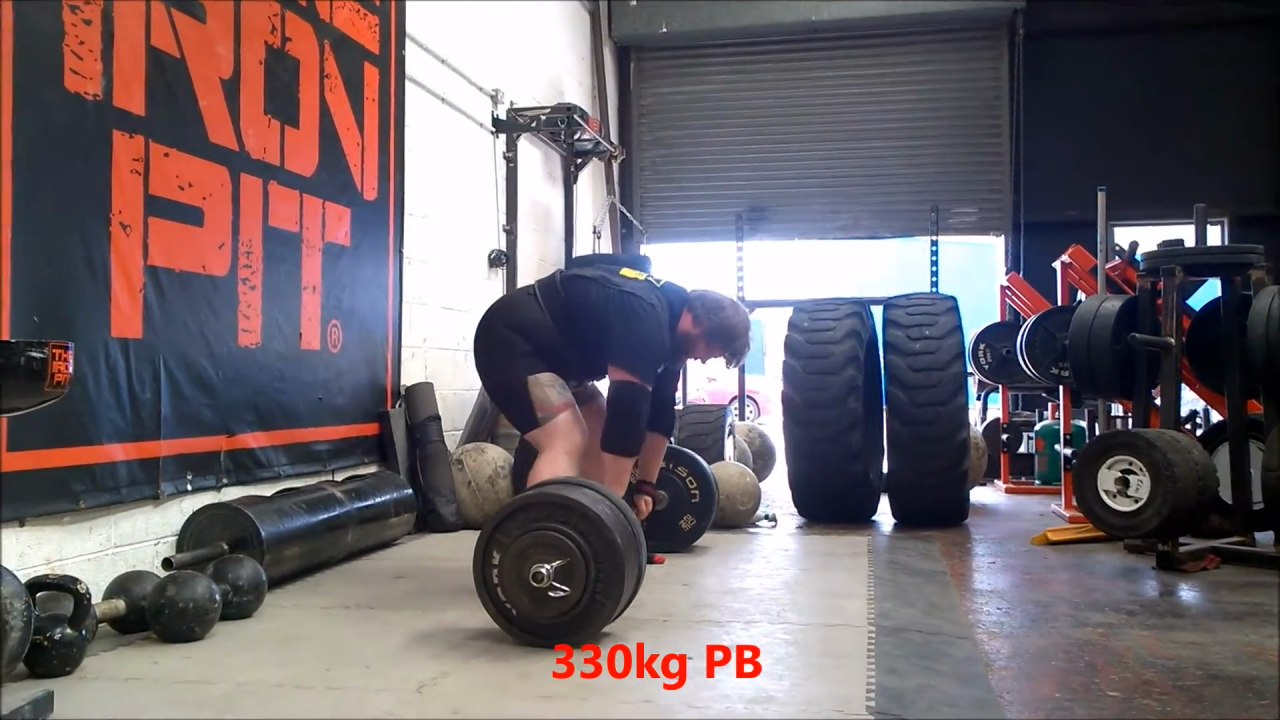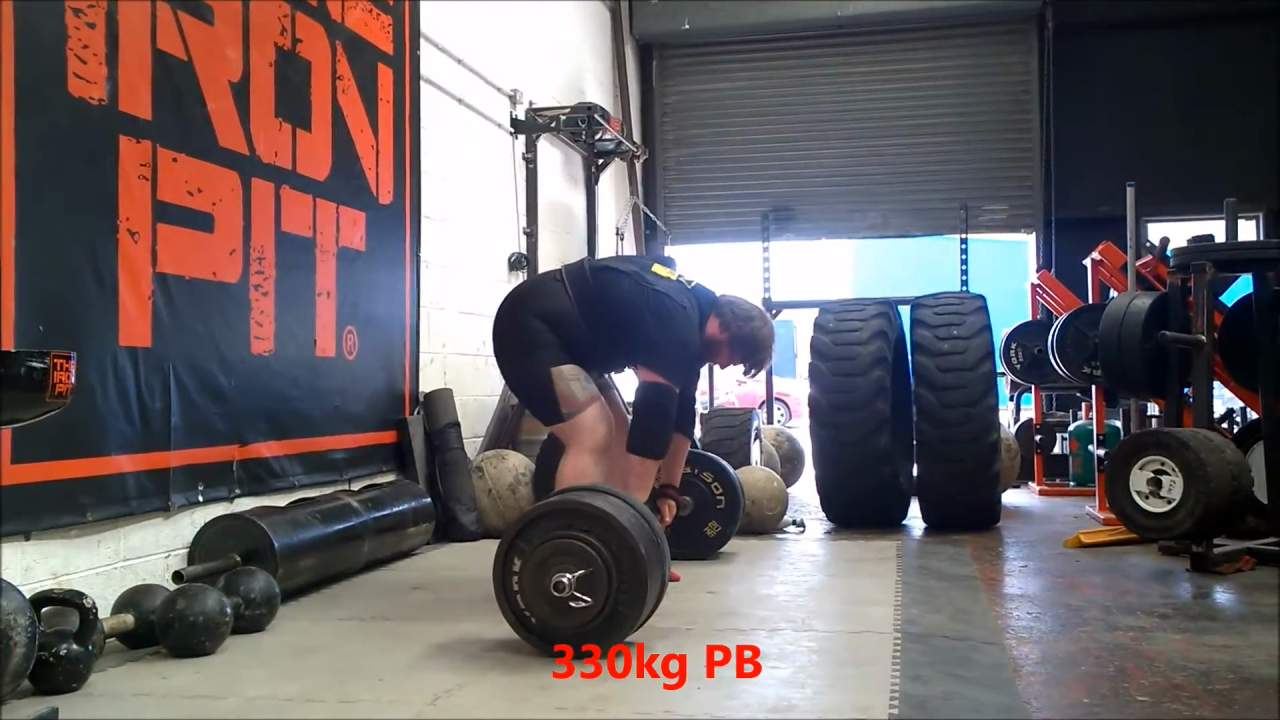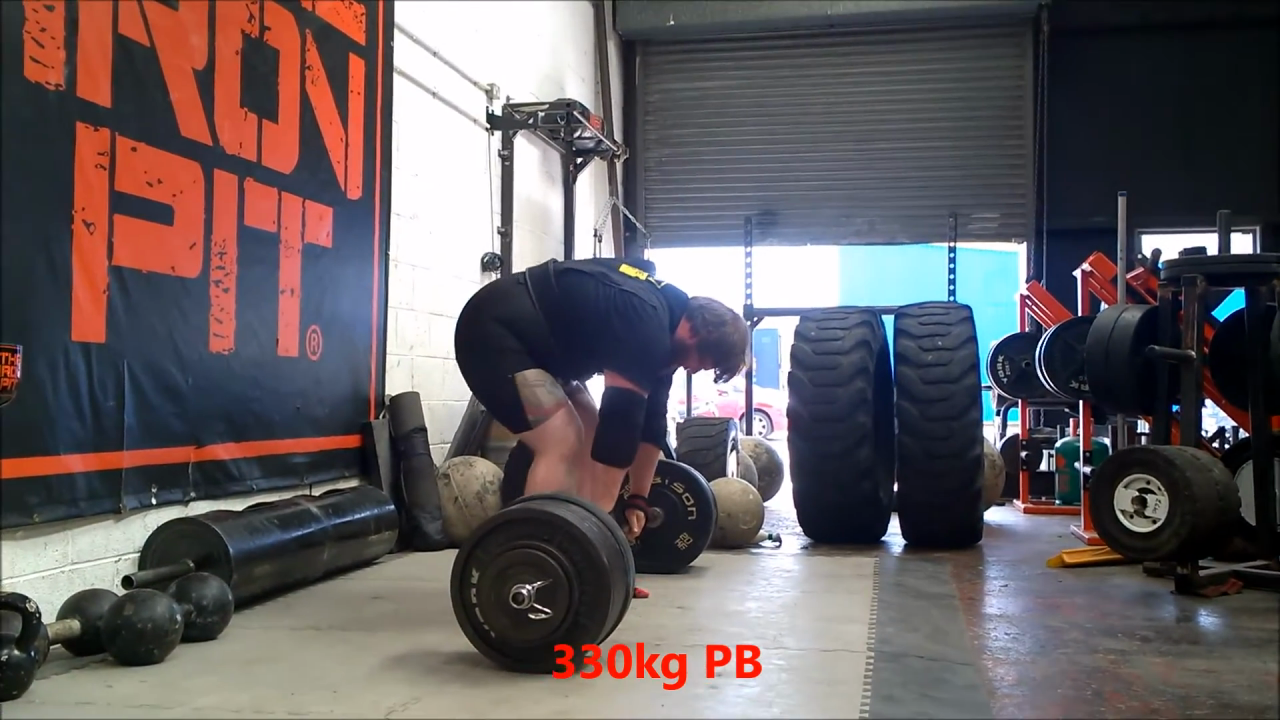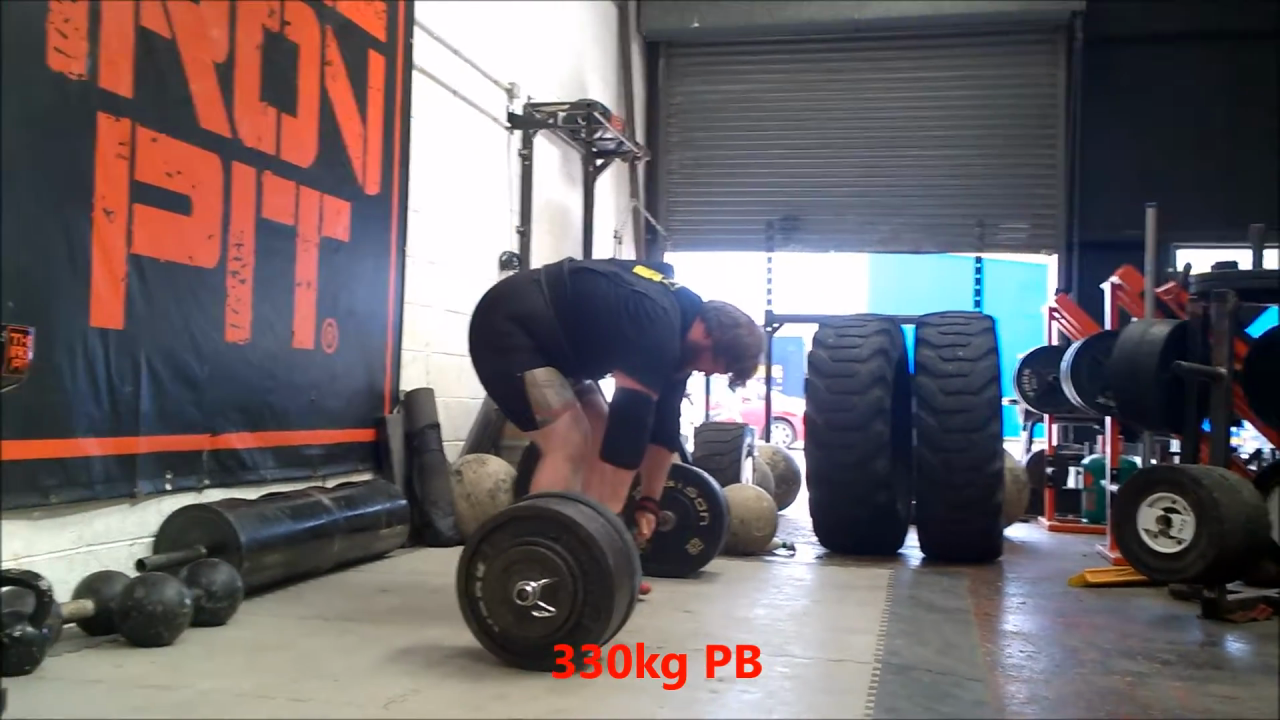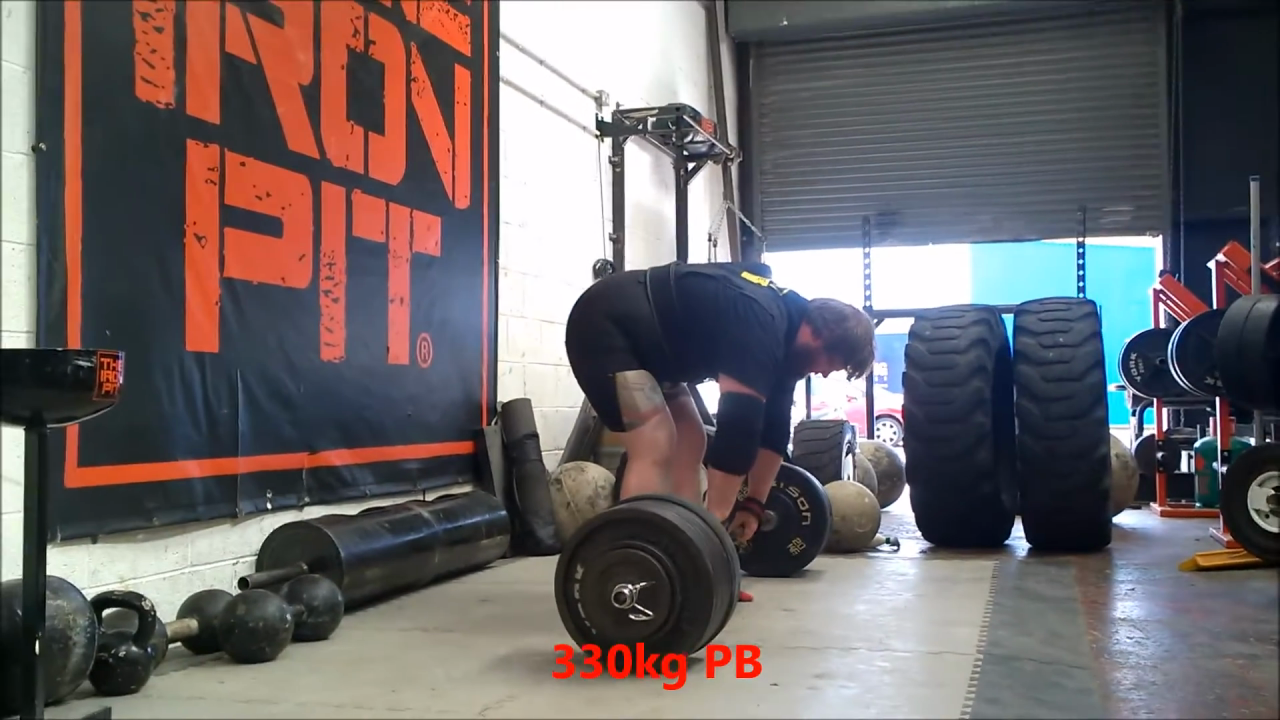
dt=0.7s
person 1, frame 1
left shoulder: (669, 326)
right shoulder: (645, 319)
left elbow: (660, 407)
right elbow: (627, 410)
left wrist: (646, 483)
right hip: (512, 339)
left knee: (601, 435)
right knee: (566, 443)
person 1, frame 2
left shoulder: (694, 317)
right shoulder: (675, 323)
left elbow: (680, 409)
right elbow: (654, 412)
left wrist: (669, 490)
left hip: (568, 336)
right hip: (531, 327)
left knee: (618, 436)
right knee: (592, 438)
person 1, frame 3
left shoulder: (665, 321)
right shoulder: (645, 326)
left elbow: (651, 416)
right elbow: (621, 419)
left wrist: (638, 499)
left hip: (532, 341)
right hip: (494, 332)
left knee: (590, 442)
right knee: (561, 445)
person 1, frame 4
left shoulder: (678, 327)
right shoulder: (656, 327)
left elbow: (664, 419)
right elbow: (630, 419)
left wrist: (649, 502)
left hip: (548, 338)
right hip: (509, 327)
left knee: (599, 441)
right knee: (568, 446)
person 1, frame 5
left shoulder: (786, 328)
right shoulder: (761, 328)
left elbow: (773, 424)
right elbow: (738, 424)
left wrist: (754, 504)
right wrist: (717, 522)
left hip: (646, 340)
right hip: (606, 328)
left knee: (690, 445)
right knee: (655, 450)
